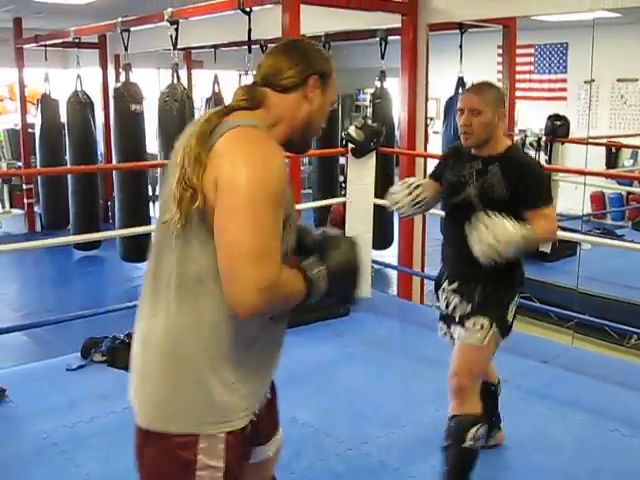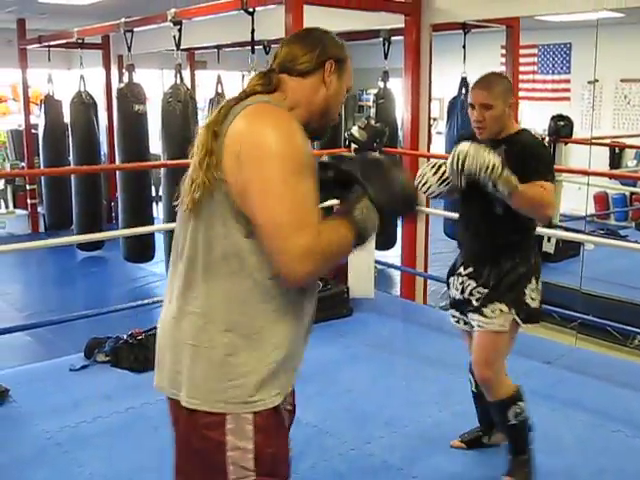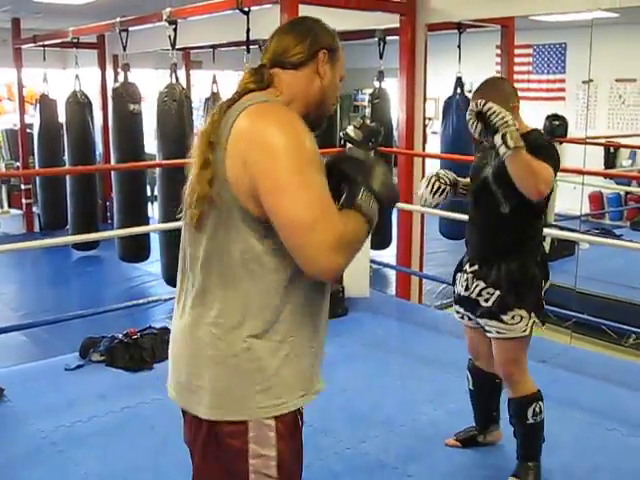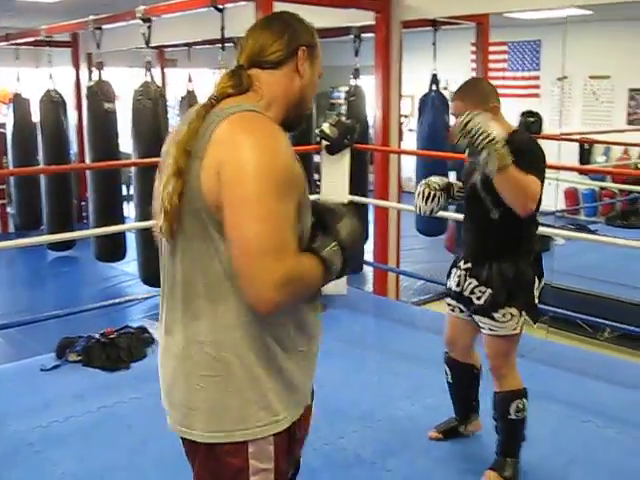
dt=0.2s
person 1, frame 1
left shoulder: (213, 129)
right shoulder: (254, 152)
right elbow: (251, 293)
left wrist: (294, 242)
right wrist: (321, 270)
right hip: (196, 386)
person 1, frame 2
left shoulder: (246, 117)
right shoulder: (271, 127)
right elbow: (300, 260)
right wrist: (367, 210)
left hip: (241, 357)
right hip: (227, 371)
person 1, frame 3
left shoulder: (233, 117)
right shoulder: (275, 126)
right elbow: (326, 256)
left wrist: (324, 183)
right wrist: (368, 195)
left hip: (230, 358)
right hip: (243, 373)
person 1, frame 4
left shoulder: (200, 123)
right shoulder: (255, 139)
right elbow: (268, 287)
left wrist: (298, 221)
right wrist: (335, 247)
left hip: (216, 367)
right hip: (236, 384)
person 2, frame 1
left shoulder: (523, 169)
right shoulder: (455, 157)
left elbow: (546, 226)
right elbow: (430, 193)
left wrist: (516, 234)
right wrist: (411, 192)
left hip: (492, 287)
right hip: (453, 280)
left knee: (461, 381)
right knee: (472, 363)
right ankle: (489, 430)
person 2, frame 2
left shoulder: (529, 149)
right shoulder: (472, 144)
left elbow: (544, 209)
right elbow: (454, 182)
left wrist: (496, 175)
right wrist: (441, 175)
left hip: (509, 271)
right hip: (469, 266)
left knee: (487, 369)
right knee: (482, 359)
right ankle: (491, 428)
person 2, frame 3
left shoulder: (537, 145)
right shoulder: (487, 141)
left elbow: (537, 190)
left wrist: (506, 138)
right wrist: (451, 183)
left hip: (516, 271)
right hip: (477, 265)
left knee: (511, 369)
right knee: (479, 354)
right ankle: (486, 427)
person 2, frame 4
left shoulder: (523, 147)
right shoulder: (480, 145)
left elbow: (524, 203)
left wrist: (494, 151)
right wrist: (450, 189)
left hip: (508, 270)
right hip: (472, 264)
left knee: (500, 365)
right knee: (455, 345)
right ankle: (466, 417)
